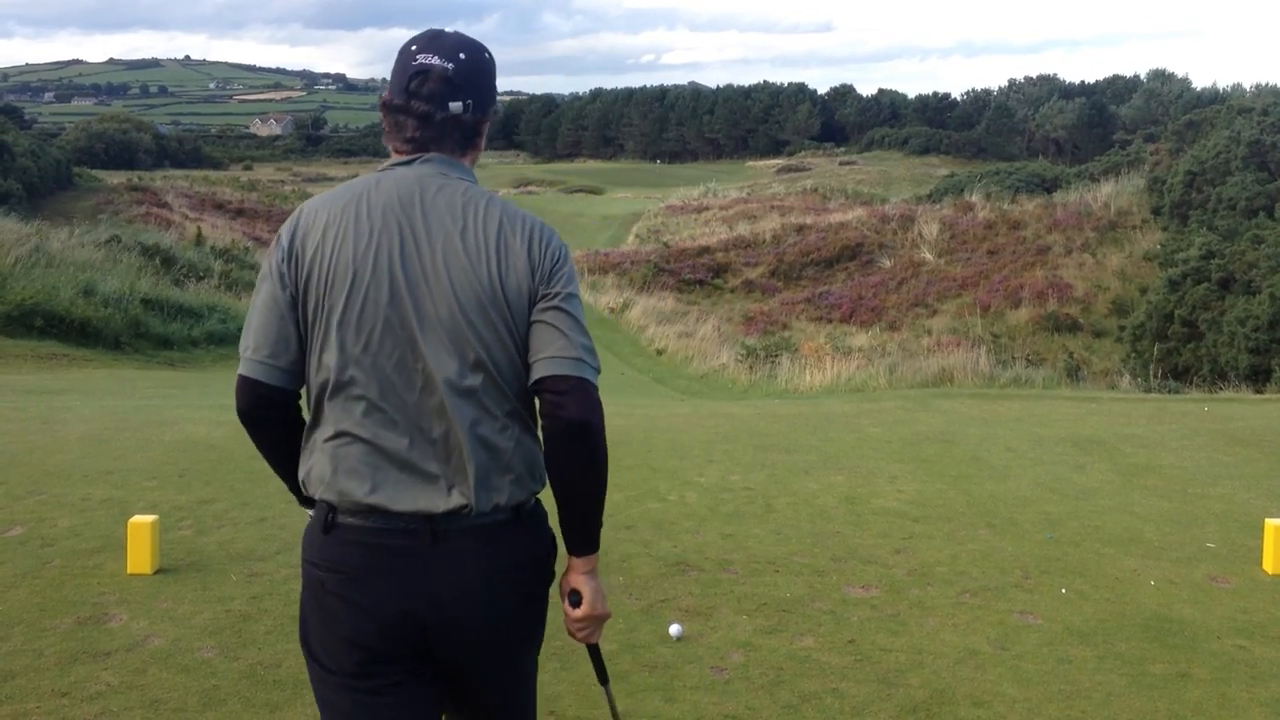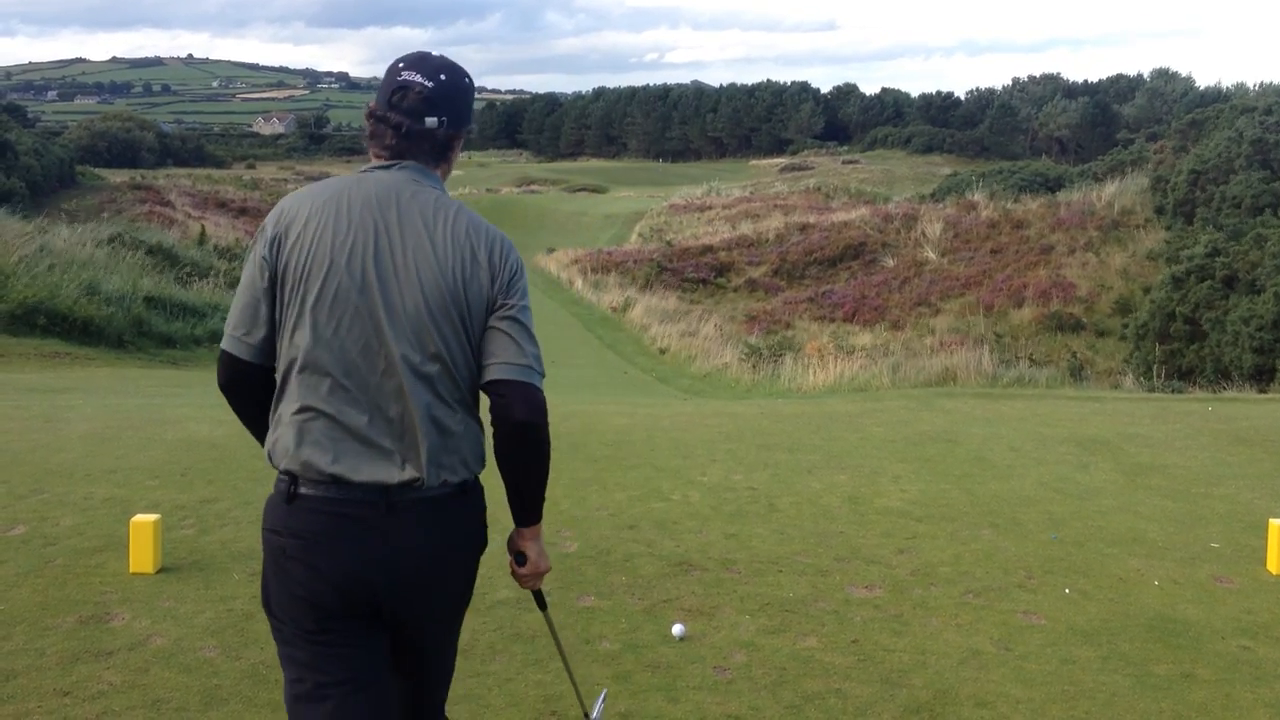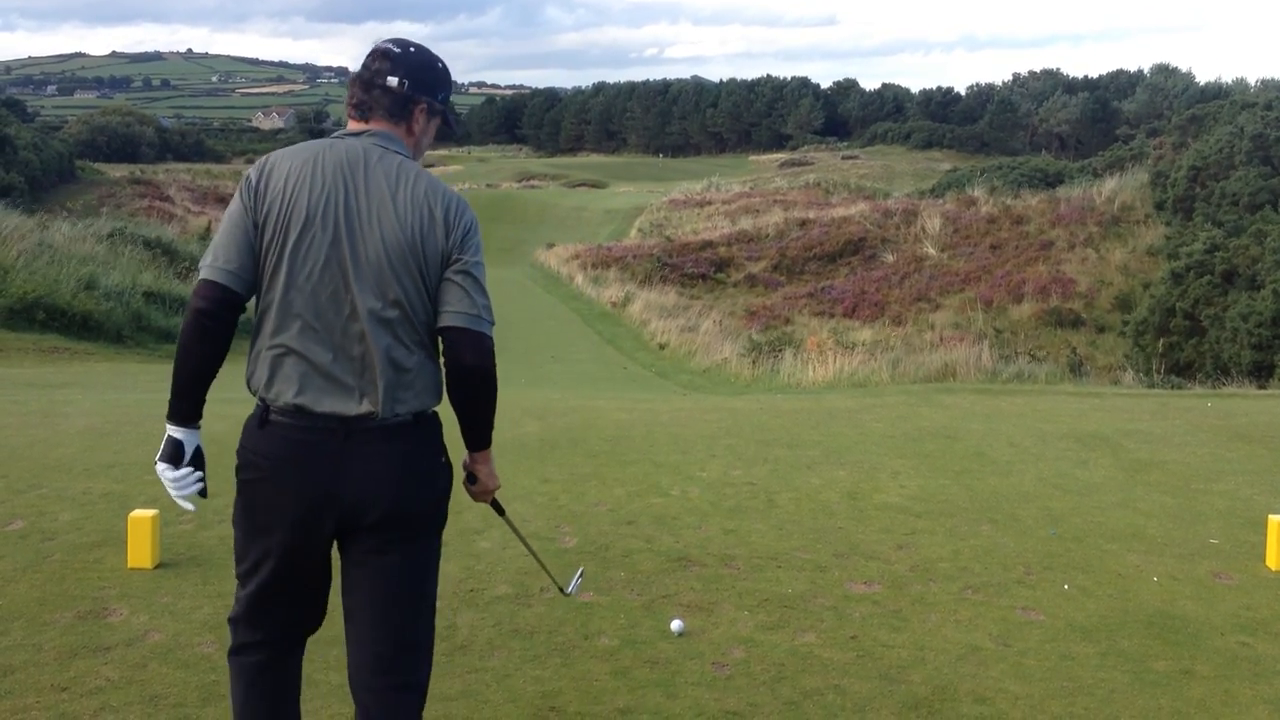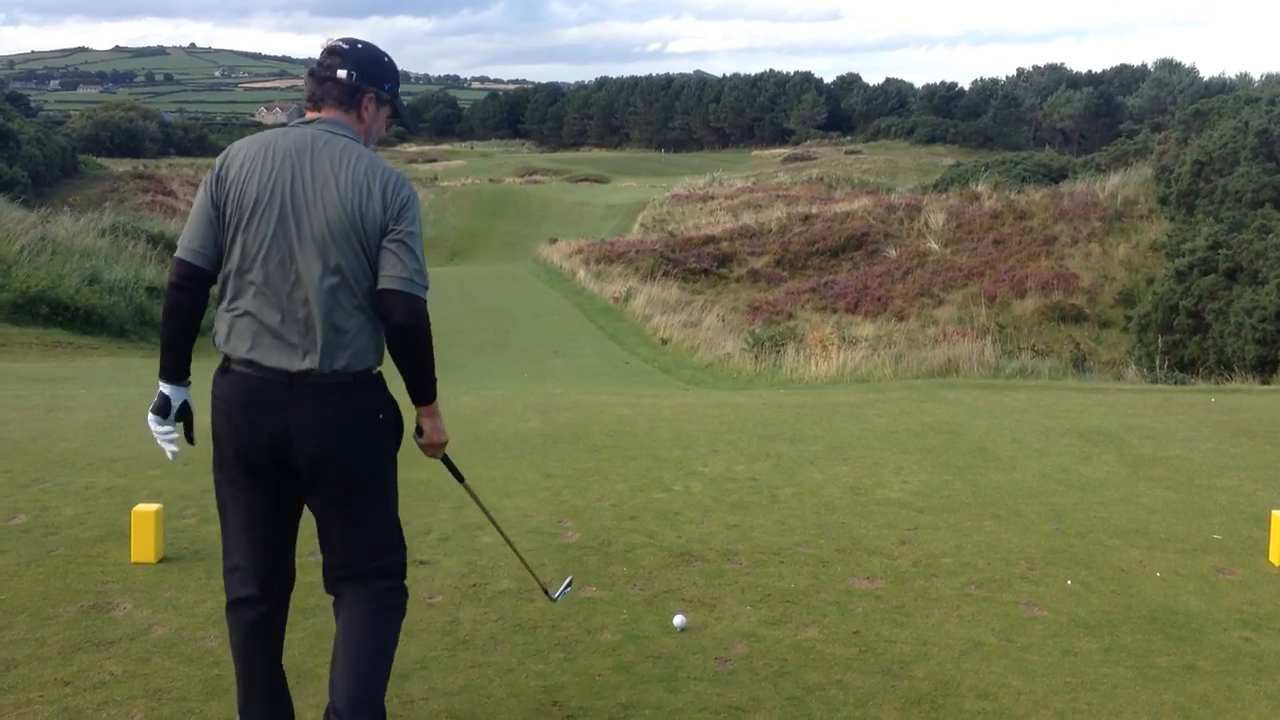
dt=0.4s
person 1, frame 1
left shoulder: (312, 226)
right shoulder: (530, 240)
left elbow: (259, 398)
right elbow: (572, 414)
right wrist: (583, 559)
left hip: (356, 561)
right hip: (495, 556)
person 1, frame 2
left shoulder: (295, 215)
right shoulder: (487, 246)
left elbow: (239, 369)
right elbow: (519, 410)
right wrist: (528, 526)
left hip: (315, 526)
right hip: (438, 528)
person 1, frame 3
left shoulder: (272, 174)
right shoulder: (444, 207)
left elbow: (210, 308)
right elbow: (469, 352)
left wrist: (182, 423)
right wrist: (480, 450)
left hip: (285, 448)
right hip: (398, 460)
left knee: (266, 642)
person 1, frame 4
left shoulder: (237, 160)
right shoulder: (386, 184)
left elbow: (186, 280)
right elbow: (405, 313)
left wrist: (172, 381)
right wrist: (427, 407)
left hip: (245, 397)
right hip: (343, 407)
left knee: (253, 584)
right knee: (369, 580)
